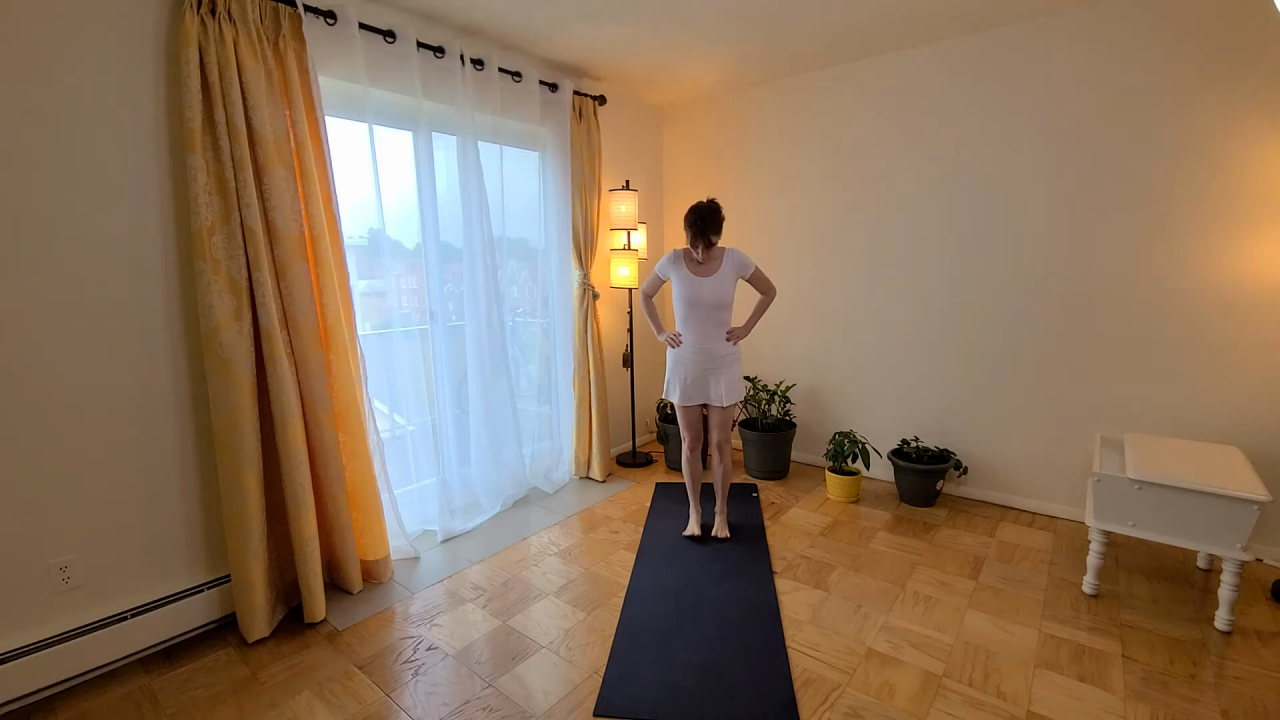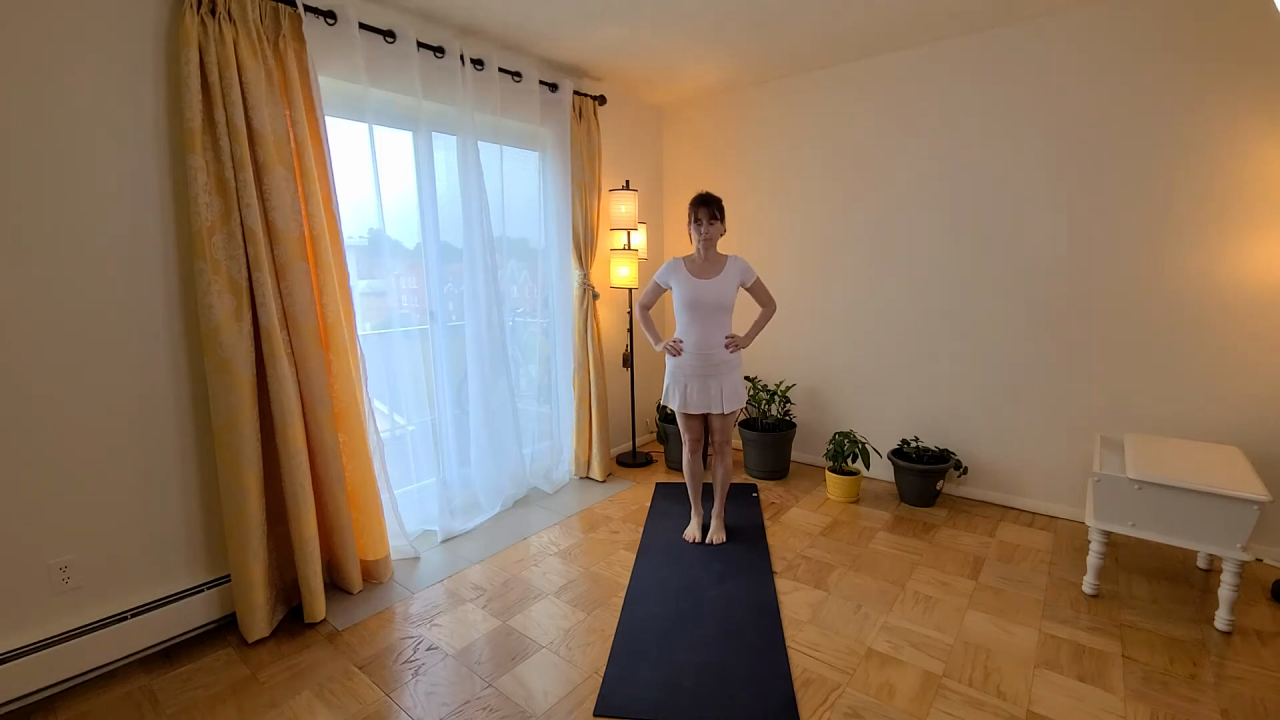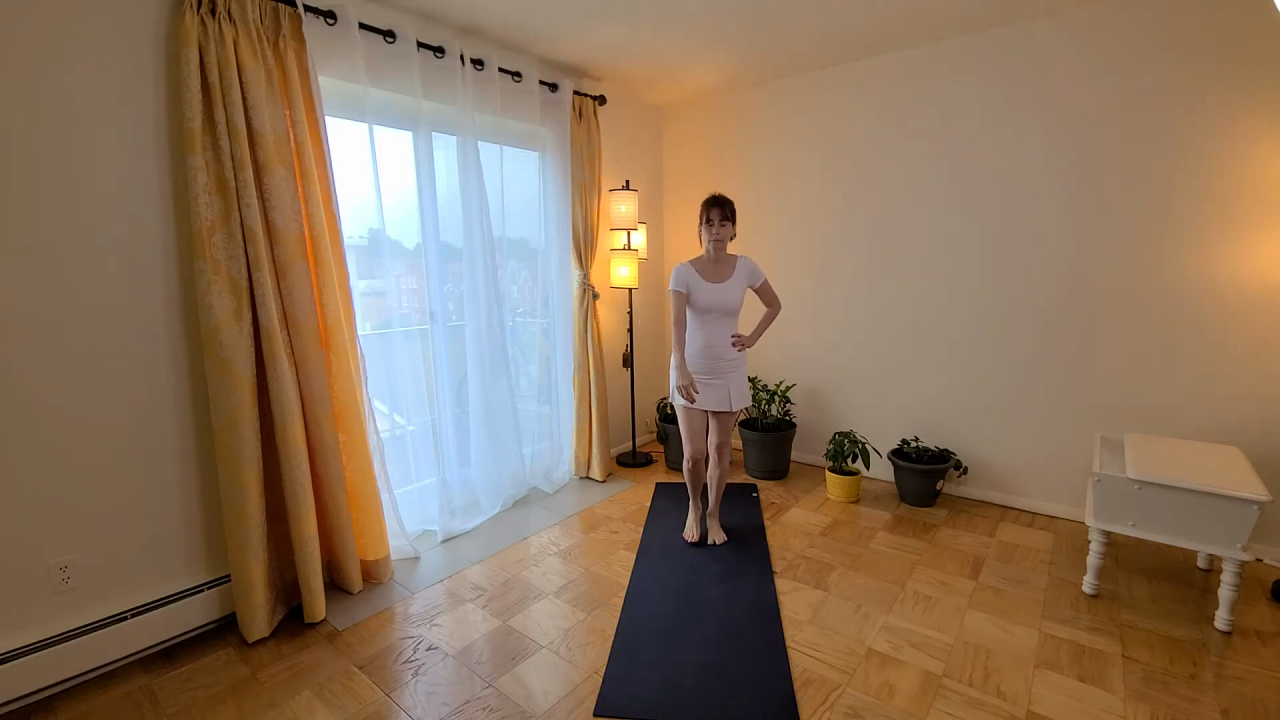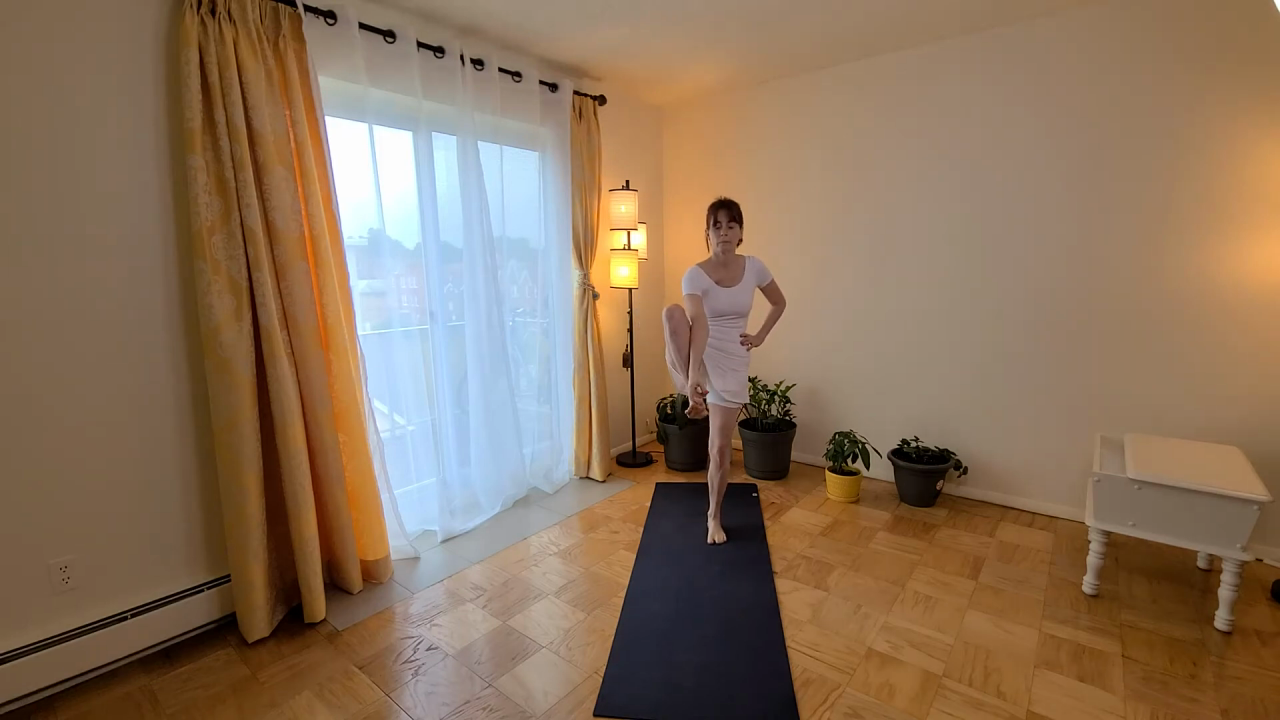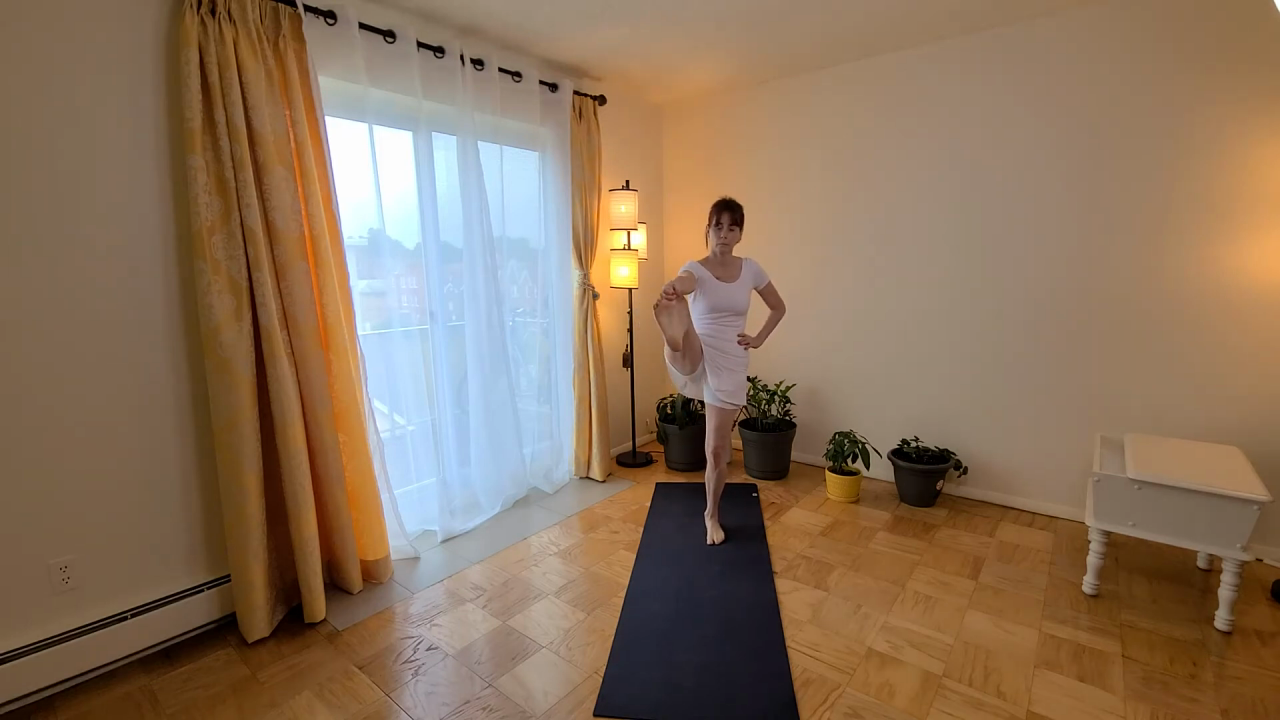
dt=1s
person 1, frame 1
left shoulder: (735, 260)
right shoulder: (672, 261)
left elbow: (769, 292)
right elbow: (645, 295)
left wrist: (746, 328)
right wrist: (660, 333)
left hip: (723, 367)
right hip: (684, 366)
left knee: (720, 442)
right knee: (691, 442)
left ankle: (721, 513)
right ankle: (694, 512)
person 1, frame 2
left shoulder: (737, 267)
right shoulder: (673, 268)
left elbow: (769, 305)
right elbow: (642, 306)
left wrist: (747, 338)
right wrist: (657, 342)
left hip: (724, 370)
right hip: (684, 370)
left knee: (721, 445)
right knee: (692, 445)
left ankle: (718, 516)
right ankle: (696, 514)
person 1, frame 3
left shoulder: (745, 268)
right shoulder: (683, 272)
left elbow: (774, 305)
right elbow: (677, 323)
left wrist: (752, 338)
right wrist: (681, 370)
left hip: (729, 372)
right hip: (692, 371)
left knee: (720, 447)
right knee: (694, 453)
left ankle: (714, 515)
right ankle: (694, 510)
person 1, frame 4
left shoulder: (754, 267)
right shoulder: (695, 275)
left elbow: (779, 302)
right elbow: (699, 325)
left wrist: (760, 337)
right wrist: (694, 374)
left hip: (731, 364)
right hip: (694, 357)
left knee: (720, 448)
right knee: (673, 313)
left ankle: (714, 516)
right ankle: (694, 393)
person 1, frame 5
left shoulder: (750, 269)
right shoulder: (695, 269)
left elbow: (778, 308)
right elbow: (683, 284)
left wrist: (758, 340)
right wrist: (672, 290)
left hip: (730, 365)
right hip: (693, 358)
left knee: (717, 448)
right knee: (675, 303)
left ankle: (712, 515)
right ankle: (675, 334)
